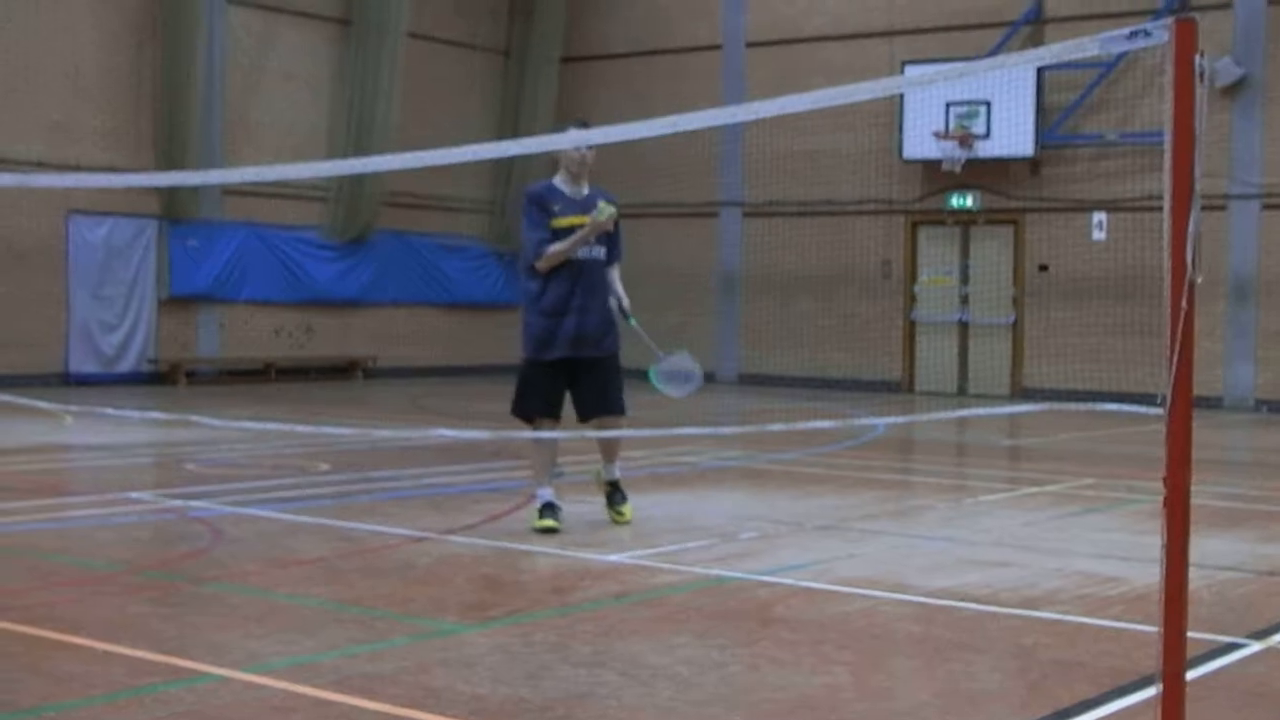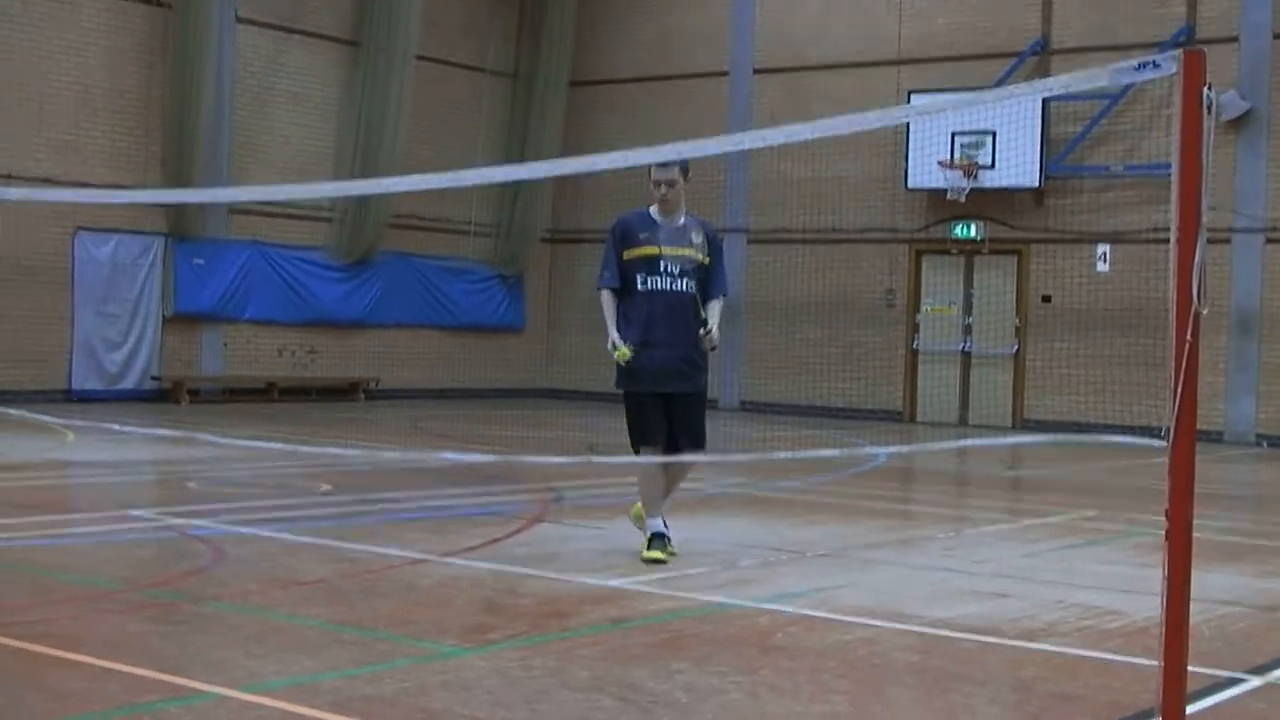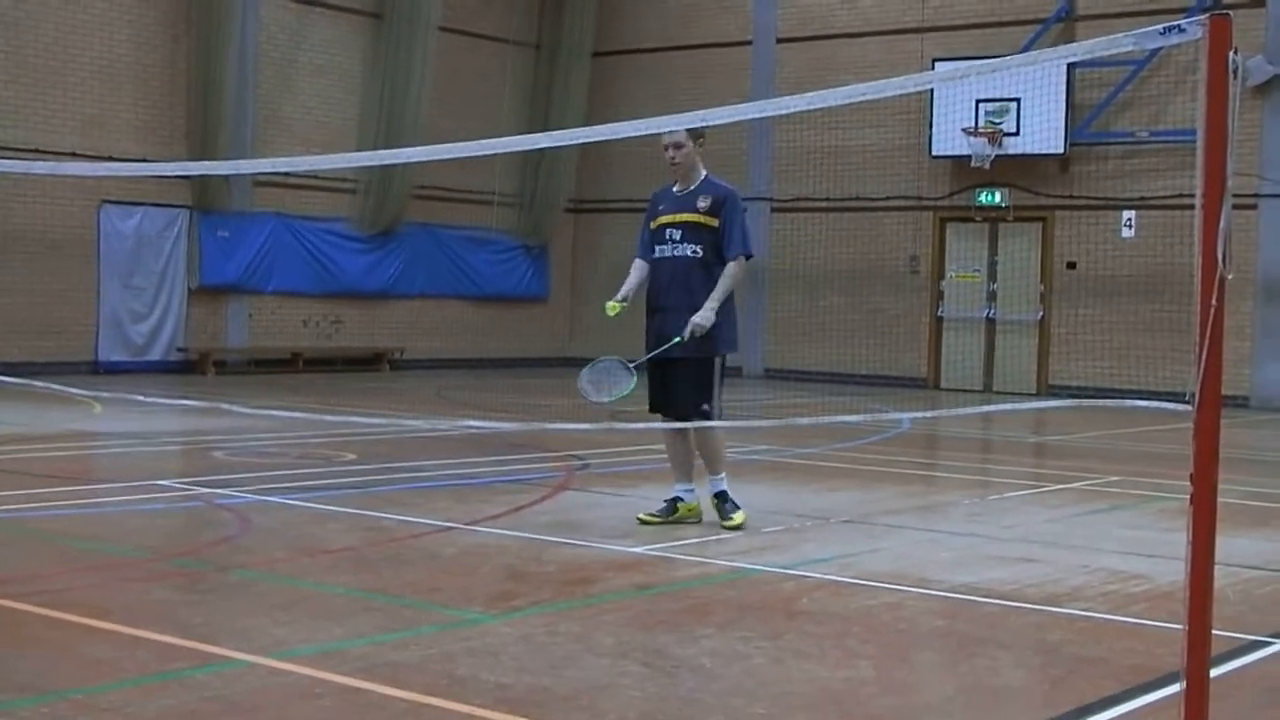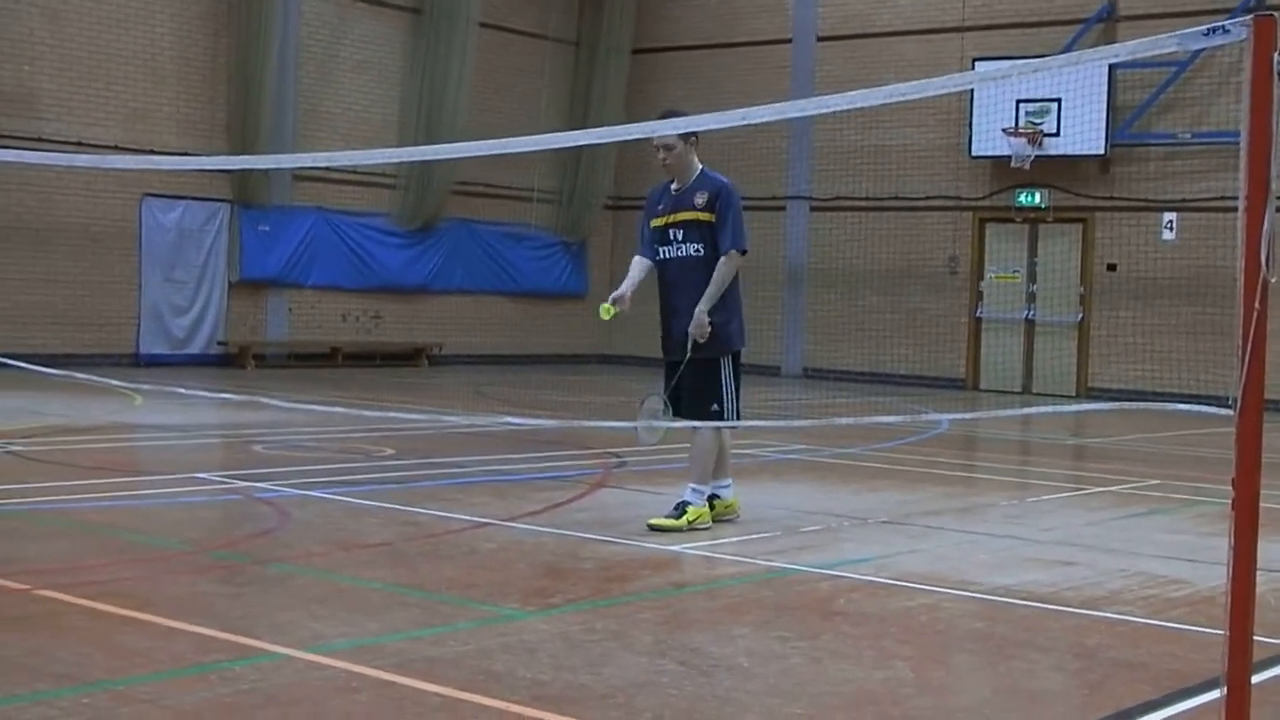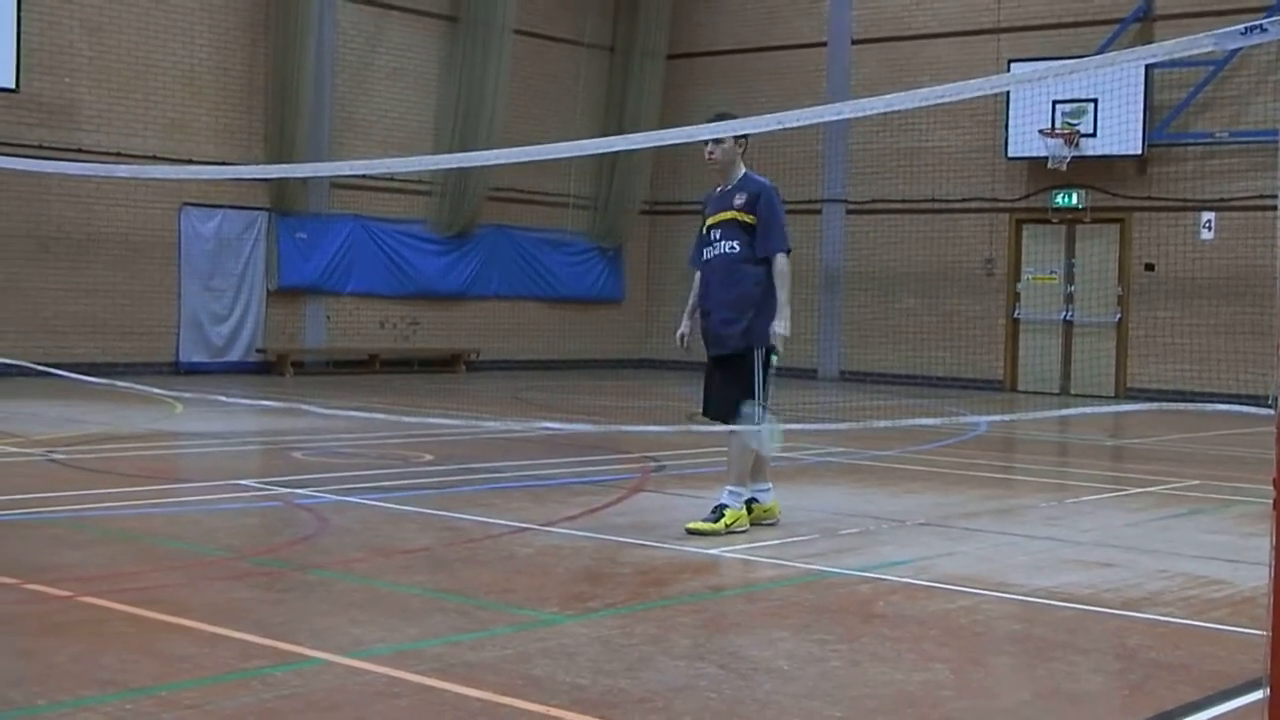
dt=1s
person 1, frame 1
left shoulder: (604, 202)
right shoulder: (538, 197)
right elbow: (542, 259)
left wrist: (619, 291)
right wrist: (587, 232)
left hip: (597, 329)
right hip: (549, 329)
left knee: (610, 414)
right knee: (545, 418)
left ankle: (610, 478)
right ankle: (546, 501)
person 1, frame 2
left shoulder: (705, 235)
right shoulder: (626, 227)
left elbow: (714, 294)
right elbow: (608, 287)
left wrist: (712, 325)
right wrist: (612, 330)
left hip: (688, 362)
right hip: (640, 360)
left knee: (688, 450)
right knee: (651, 447)
left ankle: (650, 509)
right ankle: (654, 530)
person 1, frame 3
left shoulder: (723, 197)
right shoulder: (659, 201)
left elbow: (737, 260)
right elbow: (645, 257)
left wrist: (710, 307)
right wrist: (627, 289)
left hip: (701, 328)
right hip: (661, 326)
left knee: (700, 413)
right knee: (669, 414)
left ankle: (720, 491)
right ankle: (684, 497)
person 1, frame 4
left shoulder: (719, 190)
right shoulder: (657, 199)
left elbow: (732, 254)
right elbow: (647, 254)
left wrist: (703, 310)
right wrist: (627, 288)
left hip: (712, 325)
right hip: (676, 327)
left knee: (708, 412)
right knee: (708, 413)
left ankle: (695, 502)
right ankle: (722, 496)
person 1, frame 5
left shoulder: (760, 192)
right shoulder: (711, 202)
left elbow: (779, 255)
left wrist: (782, 314)
right wrist: (689, 317)
left hip: (751, 327)
right hip: (720, 328)
left knee: (742, 414)
right knee: (737, 416)
left ankle: (733, 505)
right ankle: (762, 500)
